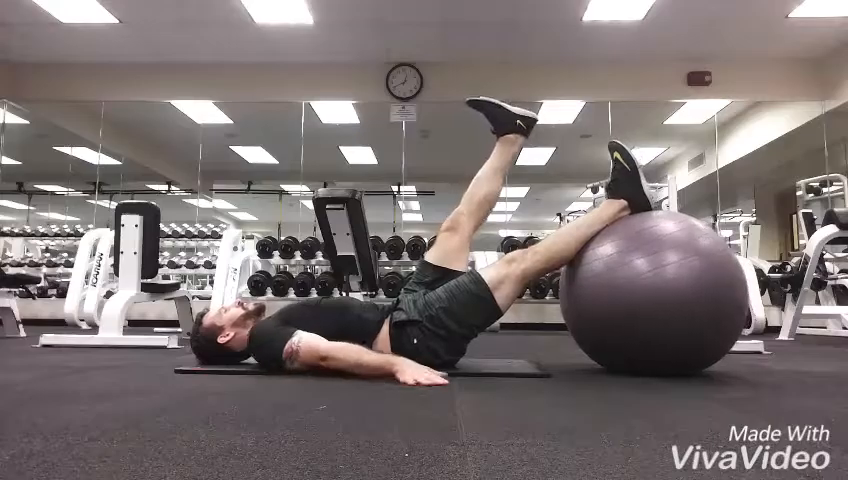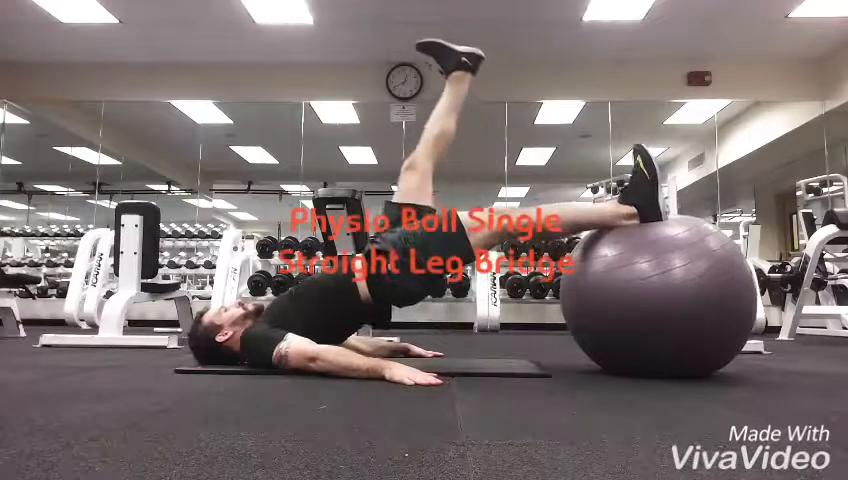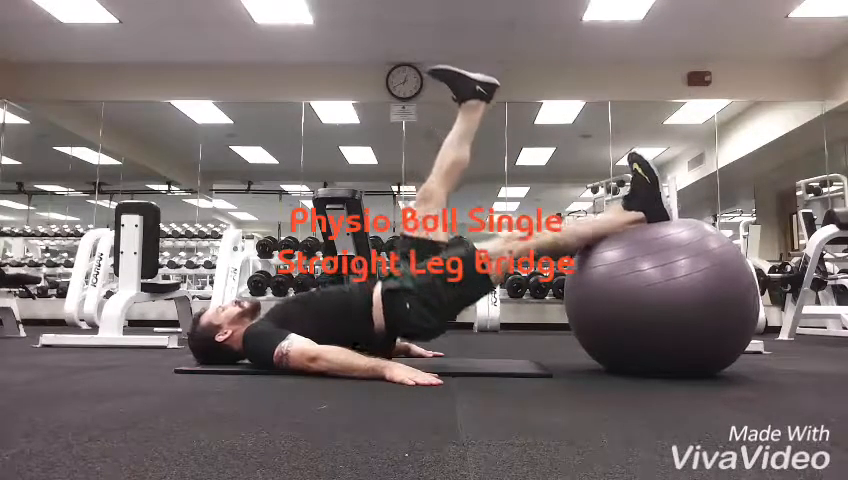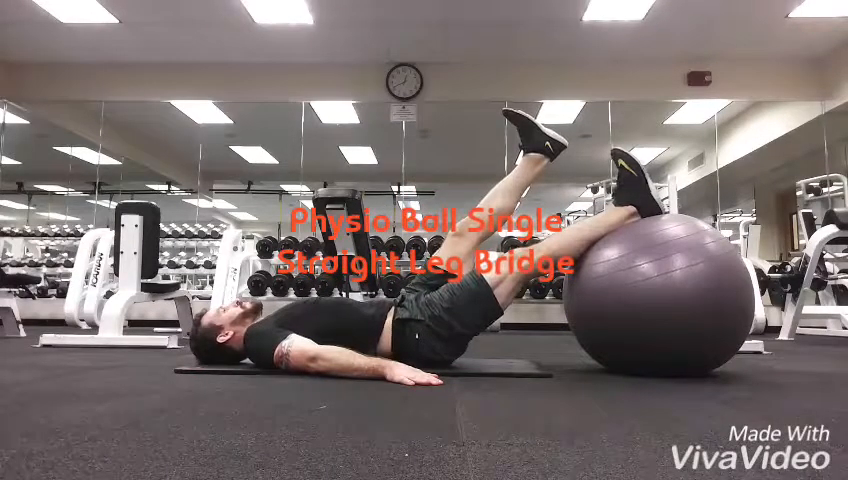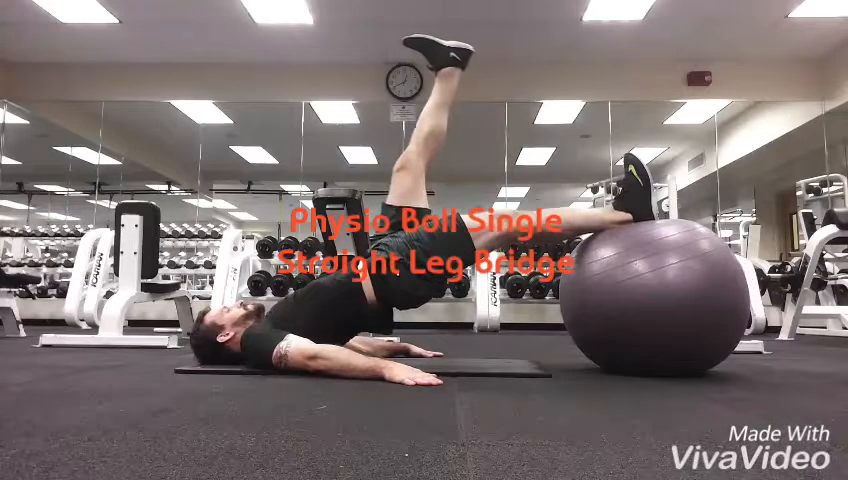
dt=1s
person 1, frame 1
left shoulder: (277, 326)
right shoulder: (265, 340)
right elbow: (325, 353)
right wrist: (397, 364)
left hip: (403, 312)
right hip: (414, 335)
left knee: (457, 225)
right knee: (519, 262)
left ankle: (510, 136)
right ankle: (620, 203)
person 1, frame 2
left shoulder: (269, 324)
right shoulder: (257, 341)
left elbow: (338, 339)
right elbow: (313, 357)
right wrist: (388, 369)
left hip: (383, 261)
right hip: (392, 268)
left knee: (416, 167)
right knee: (505, 219)
left ankle: (458, 76)
right ankle: (629, 210)
person 1, frame 3
left shoulder: (269, 325)
right shoulder: (258, 340)
right elbow: (313, 356)
right wrist: (387, 367)
left hip: (395, 290)
right hip: (407, 303)
left knee: (431, 196)
right knee: (517, 242)
left ankle: (472, 103)
right ankle: (636, 215)
person 1, frame 4
left shoulder: (274, 326)
right shoulder: (260, 340)
right elbow: (314, 357)
right wrist: (387, 366)
left hip: (406, 309)
right hip: (418, 332)
left knee: (465, 233)
right knee: (521, 259)
left ankle: (536, 155)
right ankle: (629, 209)
person 1, frame 5
left shoulder: (270, 327)
right shoulder: (259, 342)
left elbow: (340, 338)
right elbow: (312, 356)
right wrist: (388, 369)
left hip: (386, 260)
right hip: (397, 270)
left knee: (409, 165)
right knee: (511, 223)
left ankle: (448, 72)
right ankle: (623, 215)
